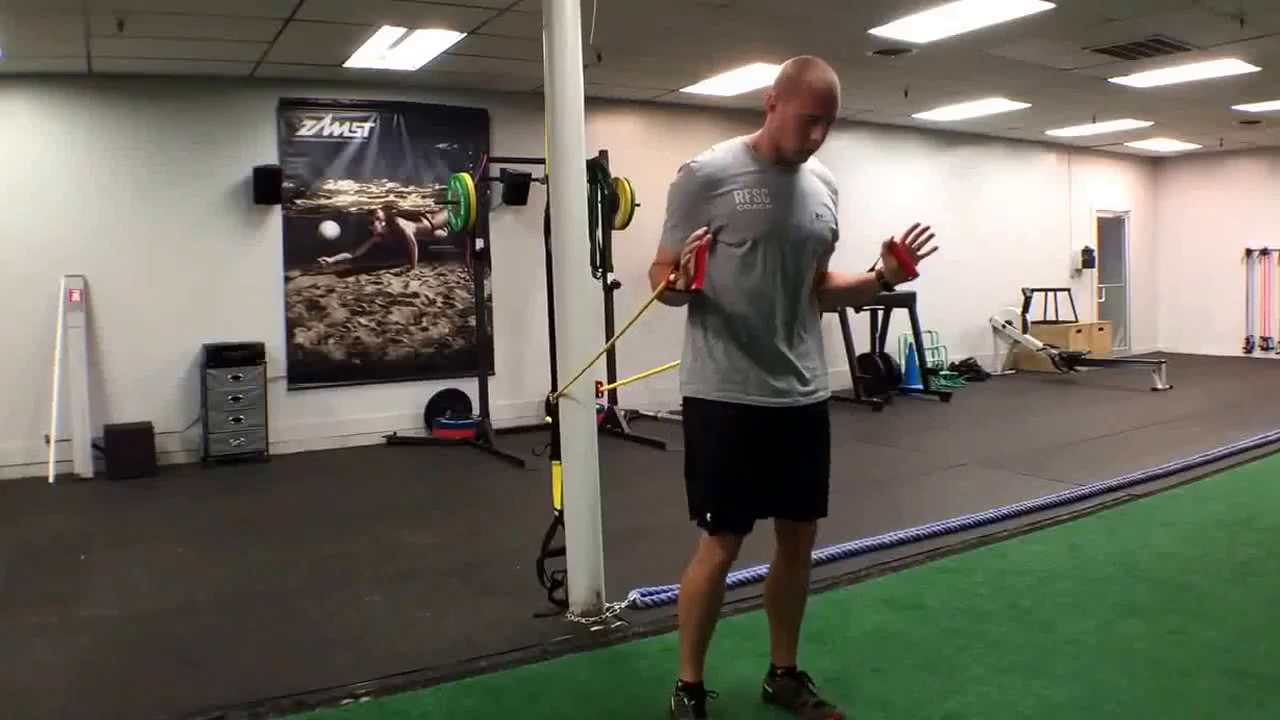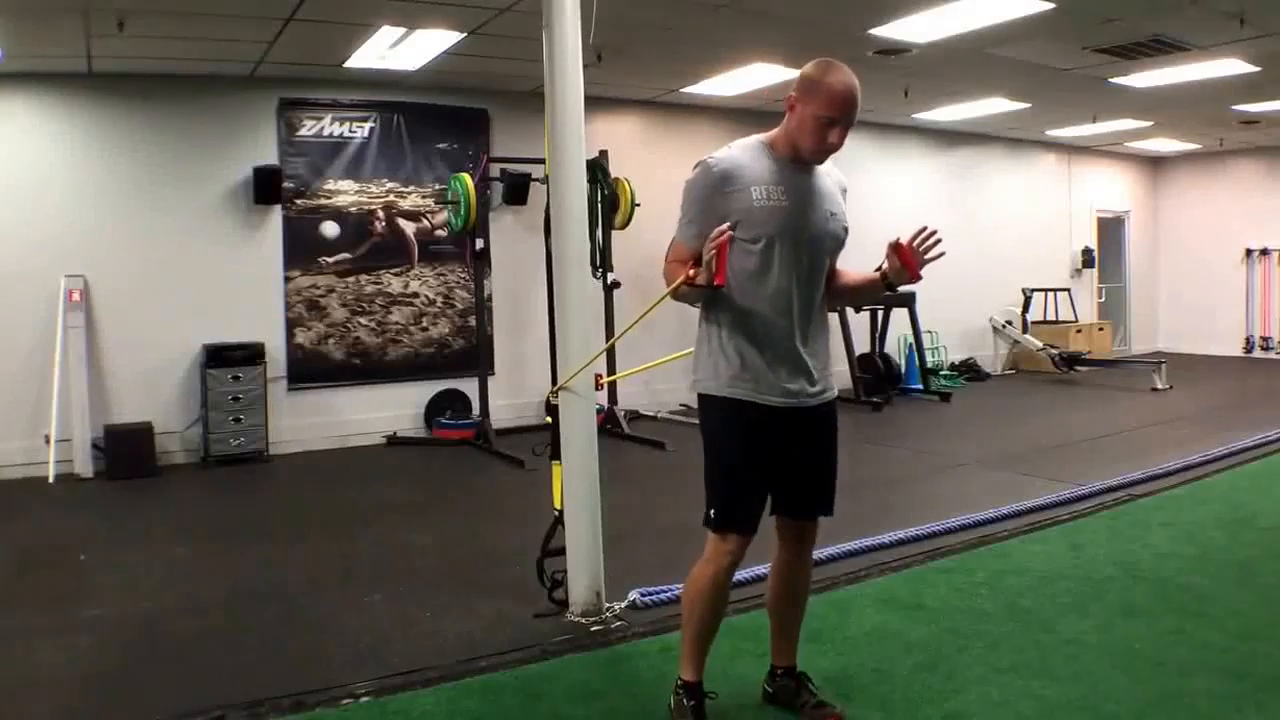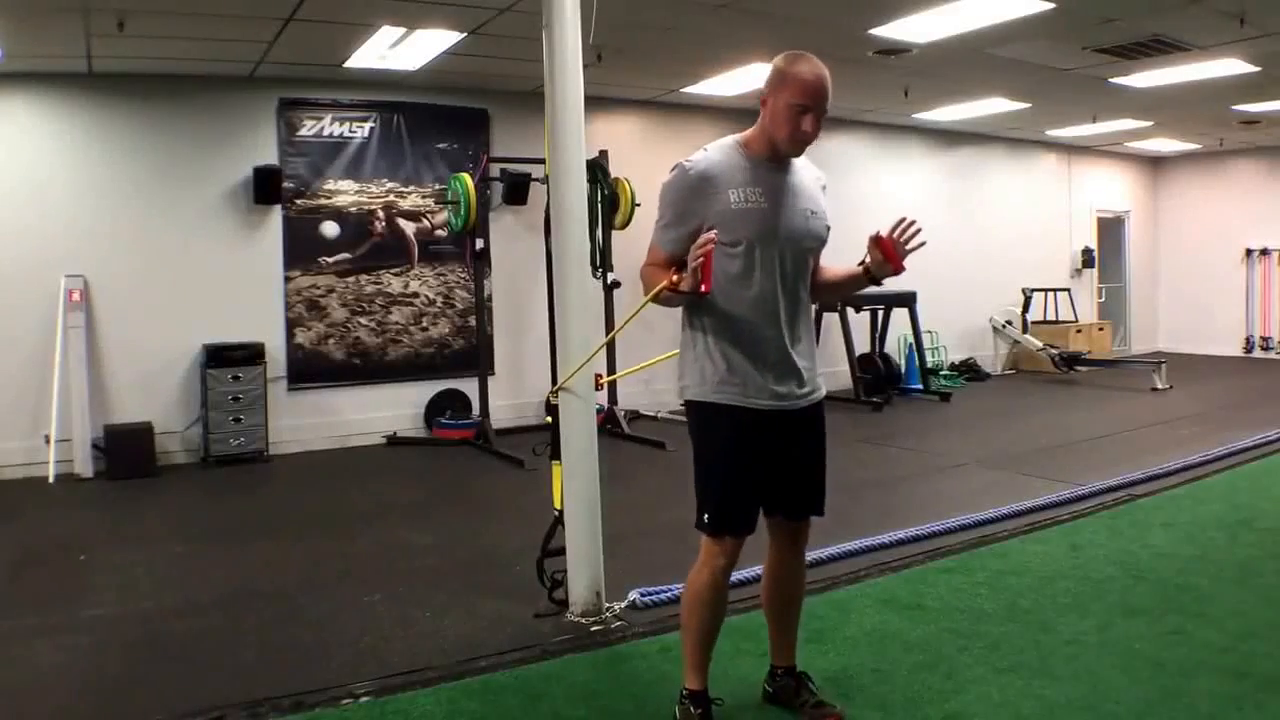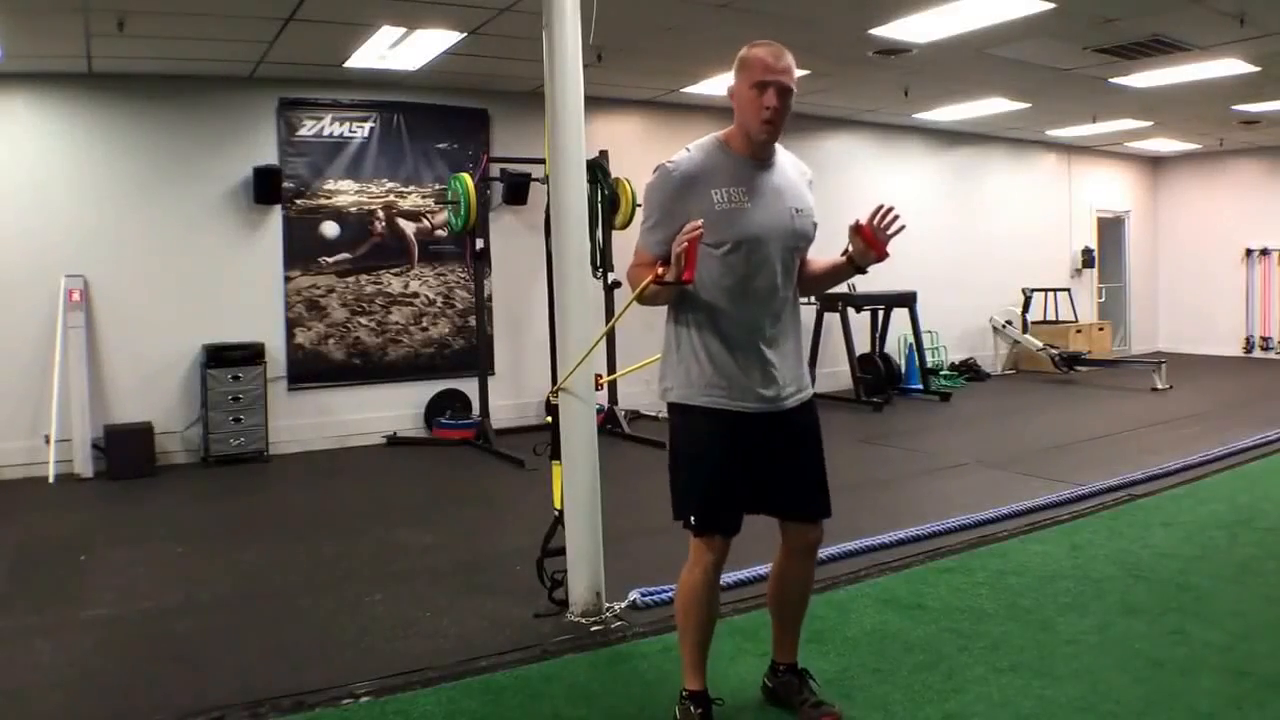
dt=0.3s
person 1, frame 1
left shoulder: (822, 186)
right shoulder: (707, 175)
right elbow: (662, 278)
left wrist: (881, 279)
right wrist: (684, 283)
left hip: (803, 392)
right hip: (724, 394)
left knee: (798, 536)
right knee: (721, 543)
person 1, frame 2
left shoulder: (833, 187)
right shoulder: (723, 172)
right elbow: (674, 271)
left wrist: (886, 277)
right wrist: (702, 278)
left hip: (811, 391)
right hip: (737, 390)
left knee: (799, 536)
right knee: (729, 542)
person 1, frame 3
left shoulder: (812, 182)
right shoulder: (700, 175)
right elbow: (653, 278)
left wrist: (869, 272)
right wrist: (687, 284)
left hip: (799, 393)
right hip: (726, 394)
left knee: (791, 536)
right knee: (723, 546)
person 1, frame 4
left shoulder: (798, 176)
right shoulder: (683, 174)
right elbow: (640, 280)
left wrist: (853, 260)
right wrist: (674, 276)
left hip: (788, 393)
right hip: (710, 397)
left knee: (805, 534)
right knee: (711, 546)
